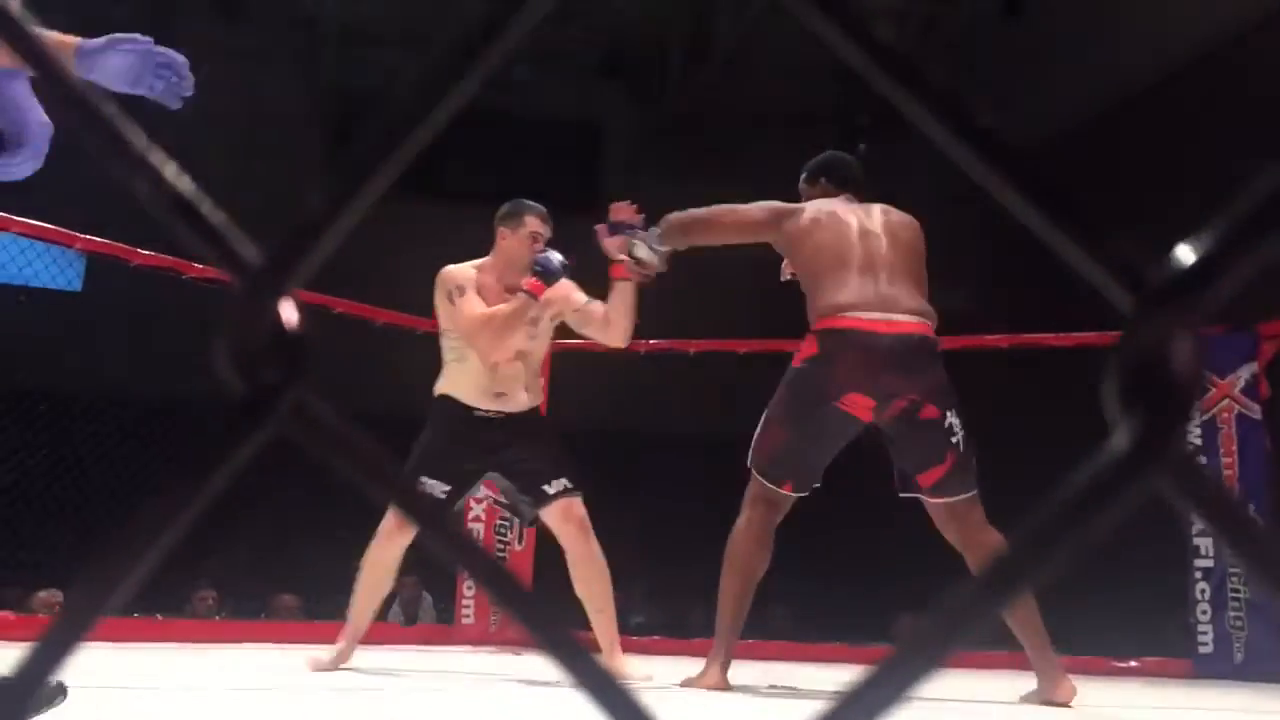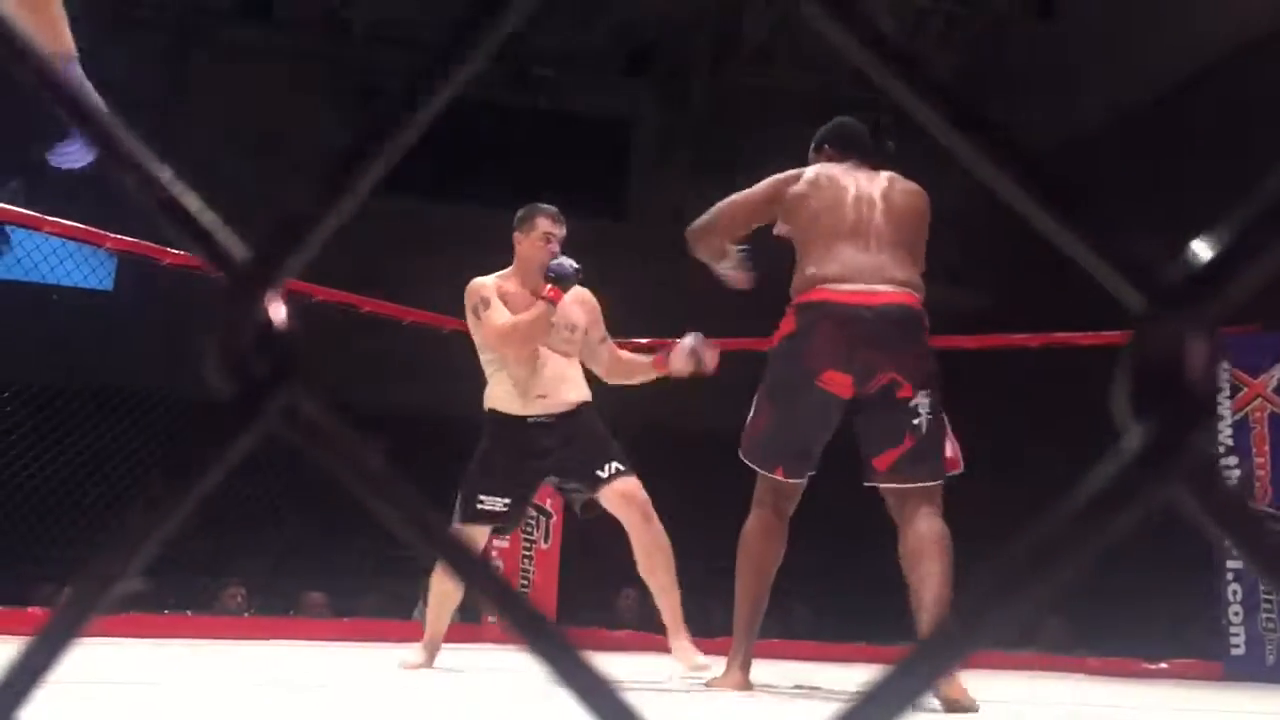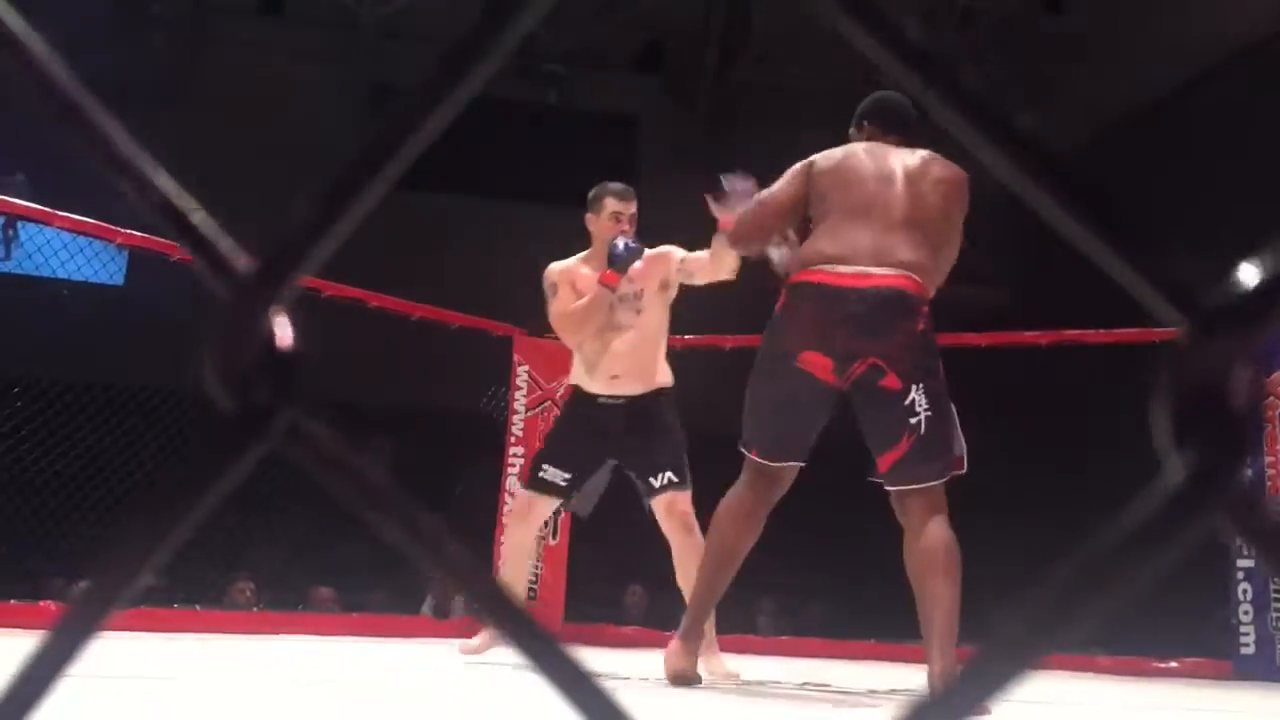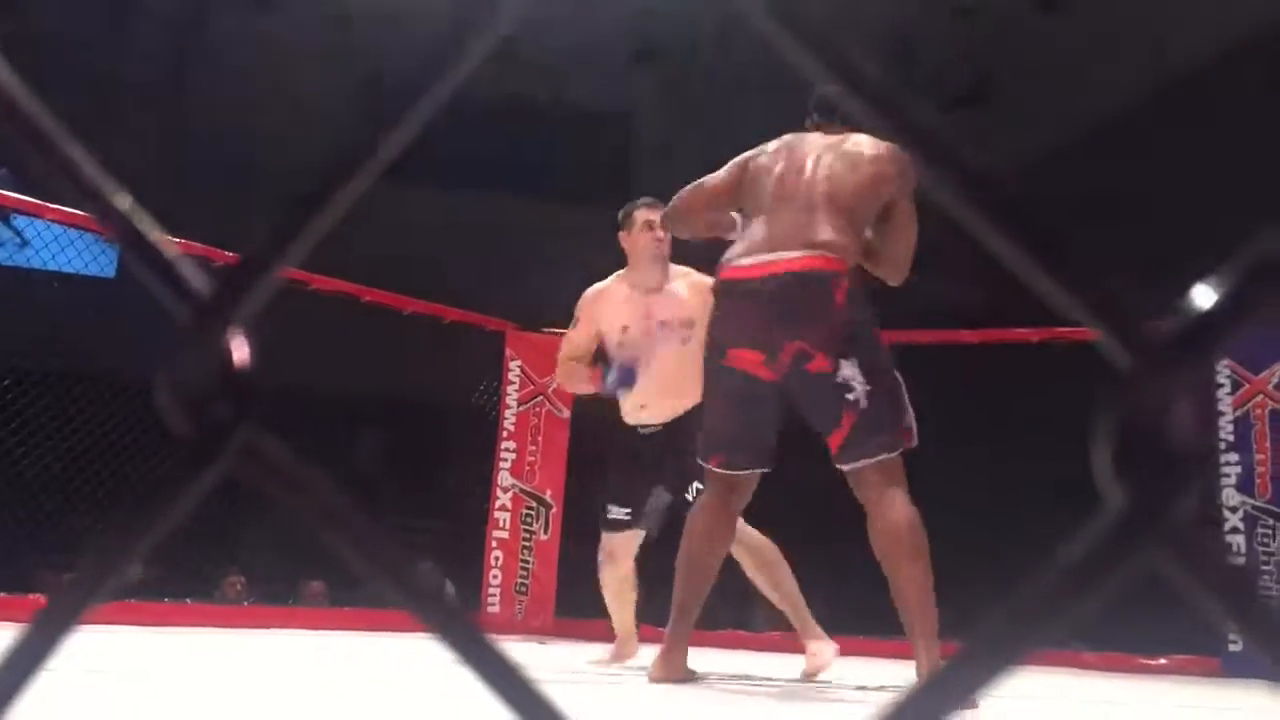
dt=0.3s
person 1, frame 1
left shoulder: (793, 217)
right shoulder: (904, 225)
left elbow: (693, 224)
left wrist: (651, 240)
left hip: (839, 352)
right hip: (915, 355)
left knee: (761, 506)
right knee: (965, 523)
left ankle: (716, 665)
right ankle: (1050, 671)
person 1, frame 2
left shoulder: (794, 182)
right shoulder: (912, 195)
left elbow: (703, 233)
left wrist: (726, 265)
left hip: (818, 325)
right hip: (898, 329)
left knee: (773, 497)
right knee: (918, 505)
left ankle: (736, 665)
person 1, frame 3
left shoulder: (822, 163)
right shoulder: (949, 177)
left elbow: (740, 234)
left hip: (811, 308)
right hip: (895, 316)
left knee: (761, 481)
right knee: (922, 506)
left ankle: (686, 642)
right ankle: (947, 682)
person 1, frame 4
left shoulder: (764, 157)
right shoulder: (889, 161)
left elbow: (682, 217)
right elbow: (895, 270)
left hip: (739, 300)
right hip: (819, 297)
left knee: (724, 490)
right knee: (883, 484)
left ankle: (672, 650)
right ankle: (931, 666)
person 2, frame 1
left shoulder: (555, 289)
right shoulder: (456, 279)
left elbow: (615, 331)
right elbow: (486, 337)
left wrist: (622, 265)
right wrist: (536, 288)
left hip: (522, 424)
right hip: (459, 419)
left knee: (575, 523)
right knee: (397, 526)
left ankle: (612, 651)
right ankle: (348, 639)
person 2, frame 2
left shoulder: (580, 298)
right shoulder: (484, 291)
left elbow: (610, 366)
right elbow: (509, 345)
left wrist: (668, 362)
right wrist: (552, 296)
left hip: (575, 423)
right hip: (511, 430)
left knee: (636, 508)
right knee: (465, 540)
left ankle: (680, 637)
right ankle: (430, 644)
person 2, frame 3
left shoulder: (663, 262)
right shoulder: (562, 274)
left elbow: (721, 267)
right elbow: (576, 335)
right wrist: (611, 275)
left hip: (650, 410)
right hip: (587, 409)
left knee: (679, 520)
right knee: (525, 513)
left ankle: (710, 646)
right ankle: (496, 624)
person 2, frame 4
left shoulder: (703, 289)
right shoulder: (599, 300)
right elbow: (567, 370)
right wrist: (603, 377)
left hip: (695, 425)
right hip: (640, 437)
left knee: (726, 528)
right knee: (614, 554)
left ankle: (812, 636)
right ankle: (625, 638)
